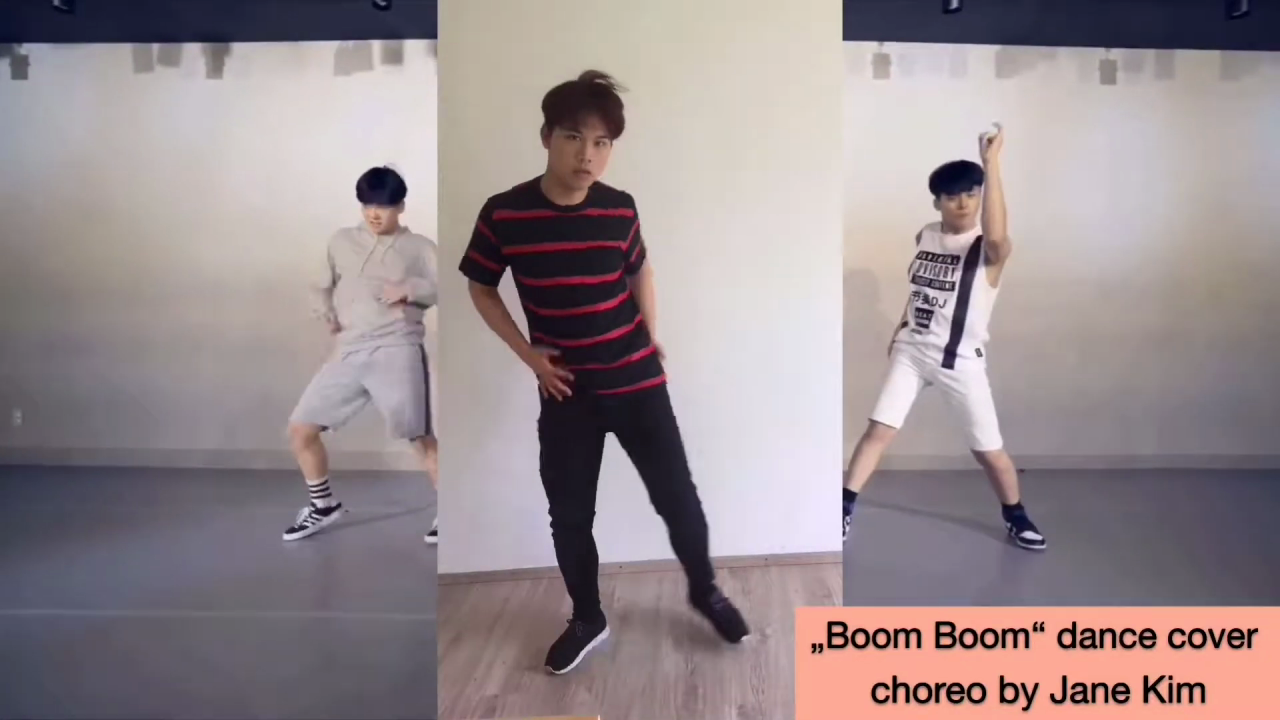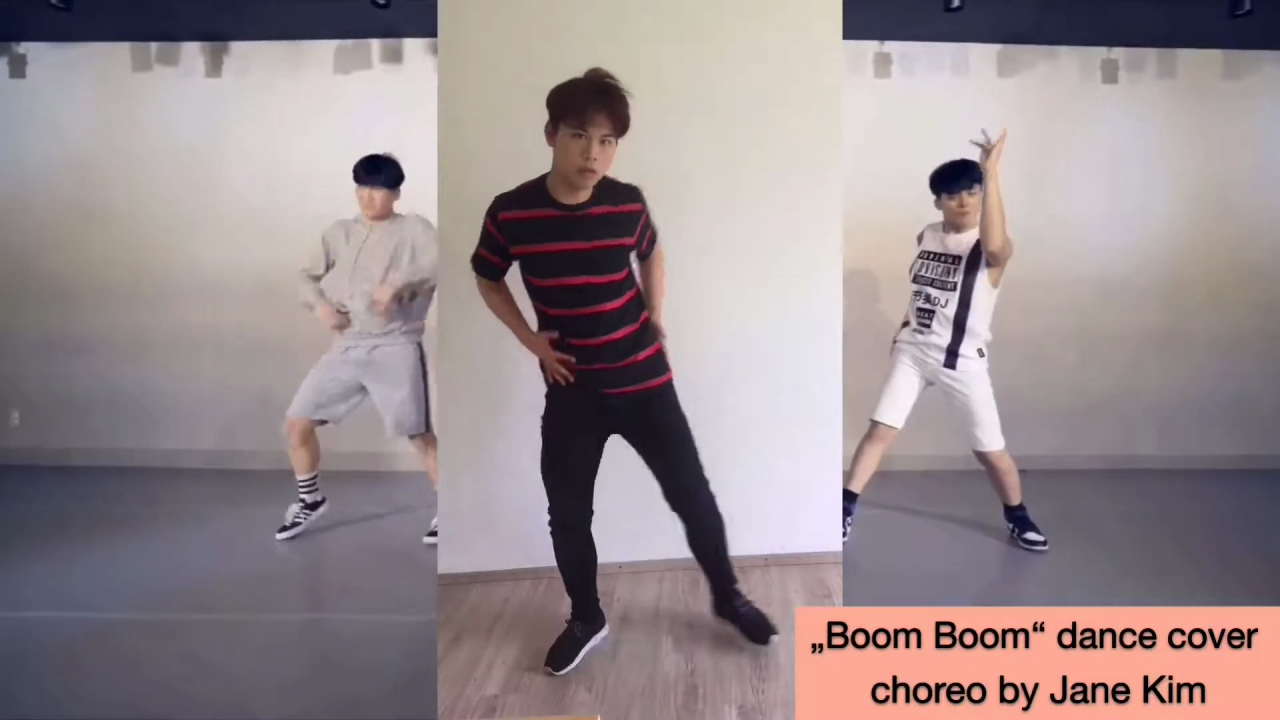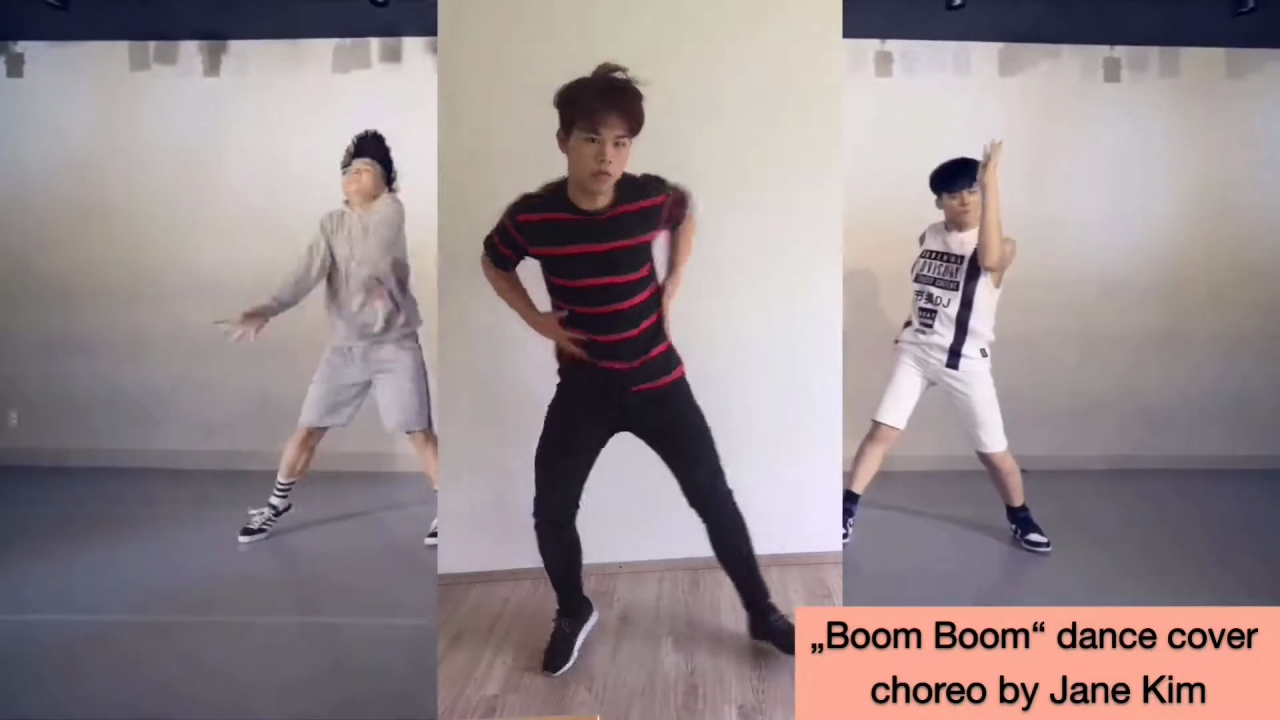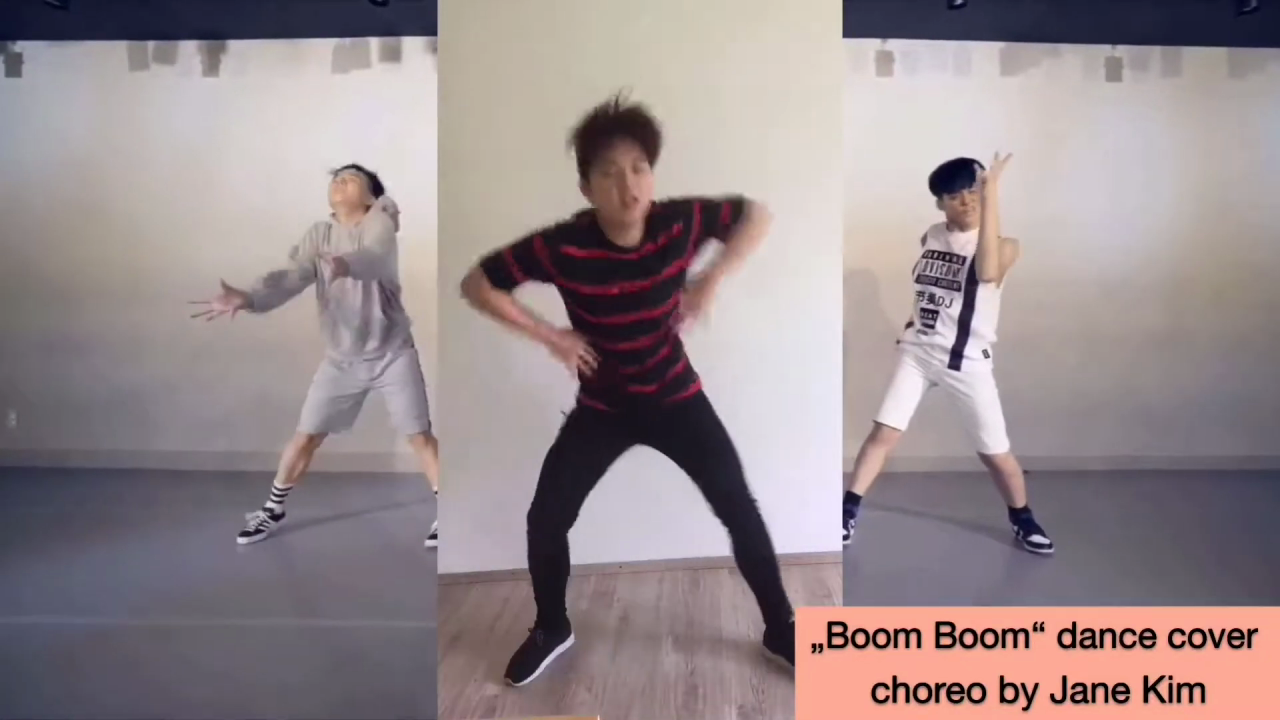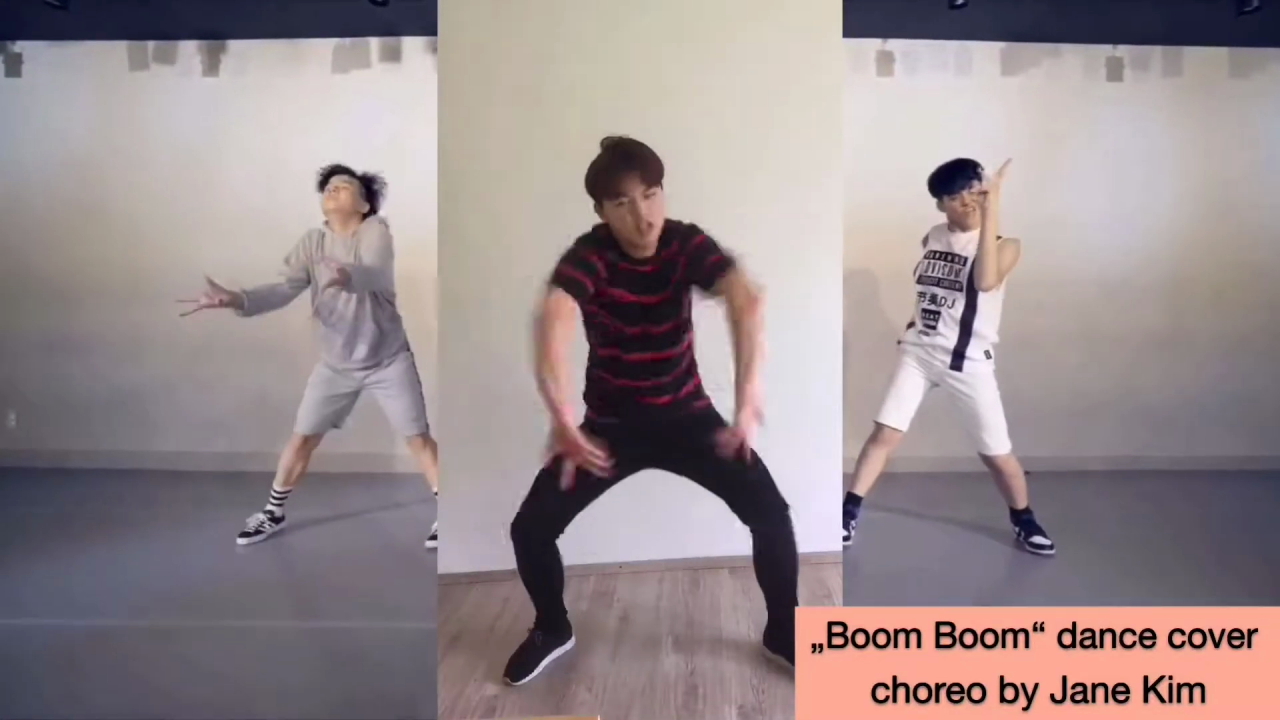
dt=0.1s
person 1, frame 1
left shoulder: (618, 209)
right shoulder: (502, 214)
right elbow: (479, 287)
left wrist: (650, 336)
right wrist: (525, 352)
left hip: (637, 383)
right hip: (567, 393)
left knee: (677, 498)
right knee: (570, 516)
left ankle: (704, 591)
right ankle: (588, 619)
person 1, frame 2
left shoulder: (627, 202)
right shoulder: (510, 212)
right elbow: (488, 280)
left wrist: (654, 321)
right wrist: (532, 342)
left hip: (643, 380)
right hip: (573, 389)
left knee: (691, 496)
right knee: (567, 514)
left ankle: (727, 596)
right ankle: (586, 616)
person 1, frame 3
left shoulder: (648, 194)
right shoulder: (535, 214)
left elbow: (681, 216)
right elbow: (494, 263)
left wrist: (664, 285)
right wrist: (542, 322)
left hip: (657, 381)
right hip: (584, 388)
left knee: (711, 498)
right knee: (551, 510)
left ankle: (763, 613)
right ankle: (574, 613)
person 1, frame 4
left shoulder: (677, 221)
right shoulder: (561, 245)
left elbow: (756, 216)
right elbow: (476, 285)
left wrist: (711, 280)
right wrist: (546, 334)
left hip: (673, 395)
right hip: (601, 404)
left knee: (738, 506)
right knee: (546, 517)
left ankle: (781, 628)
right ankle: (552, 628)
person 1, frame 5
left shoulder: (688, 243)
right shoulder: (589, 253)
left elbow: (744, 295)
right elbow: (551, 318)
left wrist: (749, 387)
right wrist: (561, 417)
left hip: (685, 415)
right hip: (609, 422)
left knee: (770, 511)
right knee: (530, 529)
left ankle: (783, 631)
right ankle: (552, 630)
person 2, frame 1
left shoulder: (992, 248)
right shoulder: (926, 236)
left elbow: (995, 235)
left wrist: (991, 162)
right wrist: (900, 330)
left hip: (961, 360)
right hip: (912, 351)
left knee: (989, 449)
right knee: (879, 429)
left ankle: (1016, 517)
right ankle: (843, 509)
person 2, frame 2
left shoulder: (993, 250)
right shoulder: (927, 236)
left elbow: (995, 242)
left wrist: (990, 169)
right wrist: (902, 330)
left hip: (963, 361)
right hip: (913, 351)
left knee: (991, 450)
right knee: (880, 430)
left ankle: (1018, 518)
right ankle: (844, 510)
person 2, frame 3
left shoulder: (1001, 246)
right shoulder: (929, 236)
left elbow: (988, 262)
left wrist: (990, 182)
right wrist: (907, 331)
left hip: (966, 361)
right hip: (915, 351)
left knee: (994, 452)
right knee: (882, 431)
left ankle: (1021, 520)
right ankle: (845, 512)
person 2, frame 4
left shoulder: (1004, 246)
right shoulder: (931, 237)
left elbow: (987, 272)
left wrist: (990, 194)
right wrist: (909, 332)
left hip: (968, 362)
right hip: (917, 352)
left knee: (996, 453)
right knee: (884, 432)
left ankle: (1023, 521)
right ankle: (846, 513)
person 2, frame 5
left shoulder: (1004, 245)
right shoulder: (933, 238)
left elbow: (984, 283)
left wrist: (990, 212)
right wrist: (911, 333)
left hip: (969, 362)
right hip: (917, 352)
left knee: (998, 453)
right knee: (885, 433)
left ankle: (1025, 521)
right ankle: (847, 515)
person 3, frame 1
left shoulder: (417, 246)
right shoulder: (343, 240)
right elbow: (319, 288)
left wrist: (413, 290)
right wrist: (327, 313)
left hip: (397, 350)
right hip: (348, 353)
left knee: (418, 437)
right knee: (300, 429)
right ankle: (323, 505)
person 3, frame 2
left shoulder: (413, 228)
right shoulder: (339, 232)
left elbow: (441, 262)
right elbow: (309, 275)
left wrist: (401, 284)
right wrist: (320, 304)
left hip: (396, 348)
right hip: (346, 349)
left knee: (418, 435)
right knee: (297, 424)
right ankle: (310, 501)
person 3, frame 3
left shoulder: (389, 209)
right shoulder: (332, 222)
left elbow: (385, 247)
right elbow: (308, 271)
left wrist: (378, 274)
right wrist: (267, 308)
left hip: (396, 345)
right hip: (345, 347)
left knee: (419, 432)
right knee: (308, 429)
right ankle: (276, 505)
person 3, frame 4
left shoulder: (379, 223)
right shoulder: (318, 234)
left elbow: (374, 261)
right elbow: (290, 277)
left wrist: (345, 265)
right wrist: (246, 299)
left hip: (393, 355)
right hip: (342, 358)
left knee: (420, 436)
right knee: (306, 437)
right ankle: (273, 511)
person 3, frame 5
left shoulder: (375, 231)
right shoulder: (311, 243)
left elbow: (375, 278)
right elbow: (283, 289)
left wrist: (344, 275)
right wrist: (235, 300)
left hip: (389, 359)
right hip: (335, 364)
left knee: (418, 438)
right knee: (303, 437)
right ankle: (273, 513)
